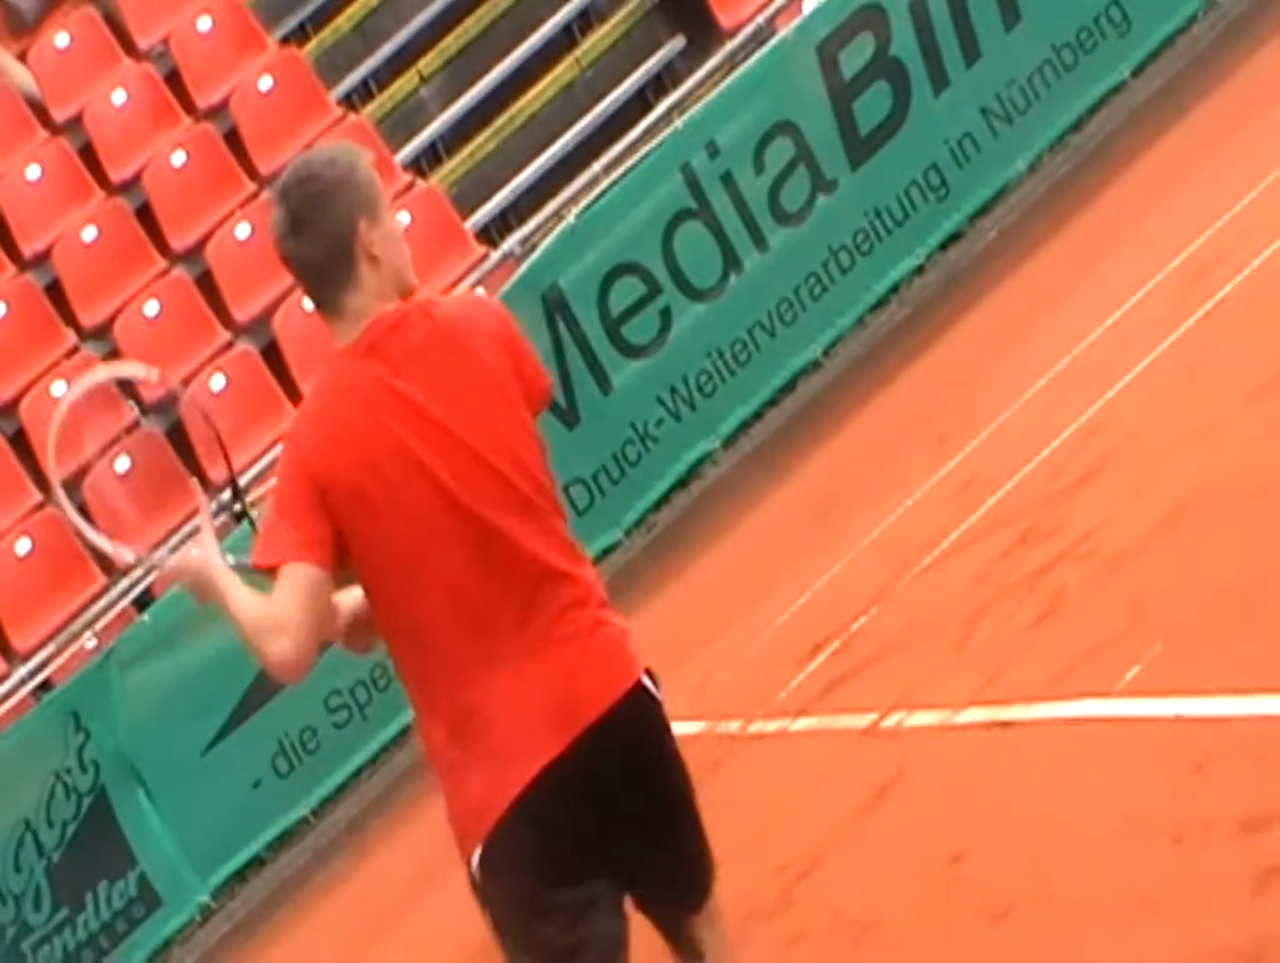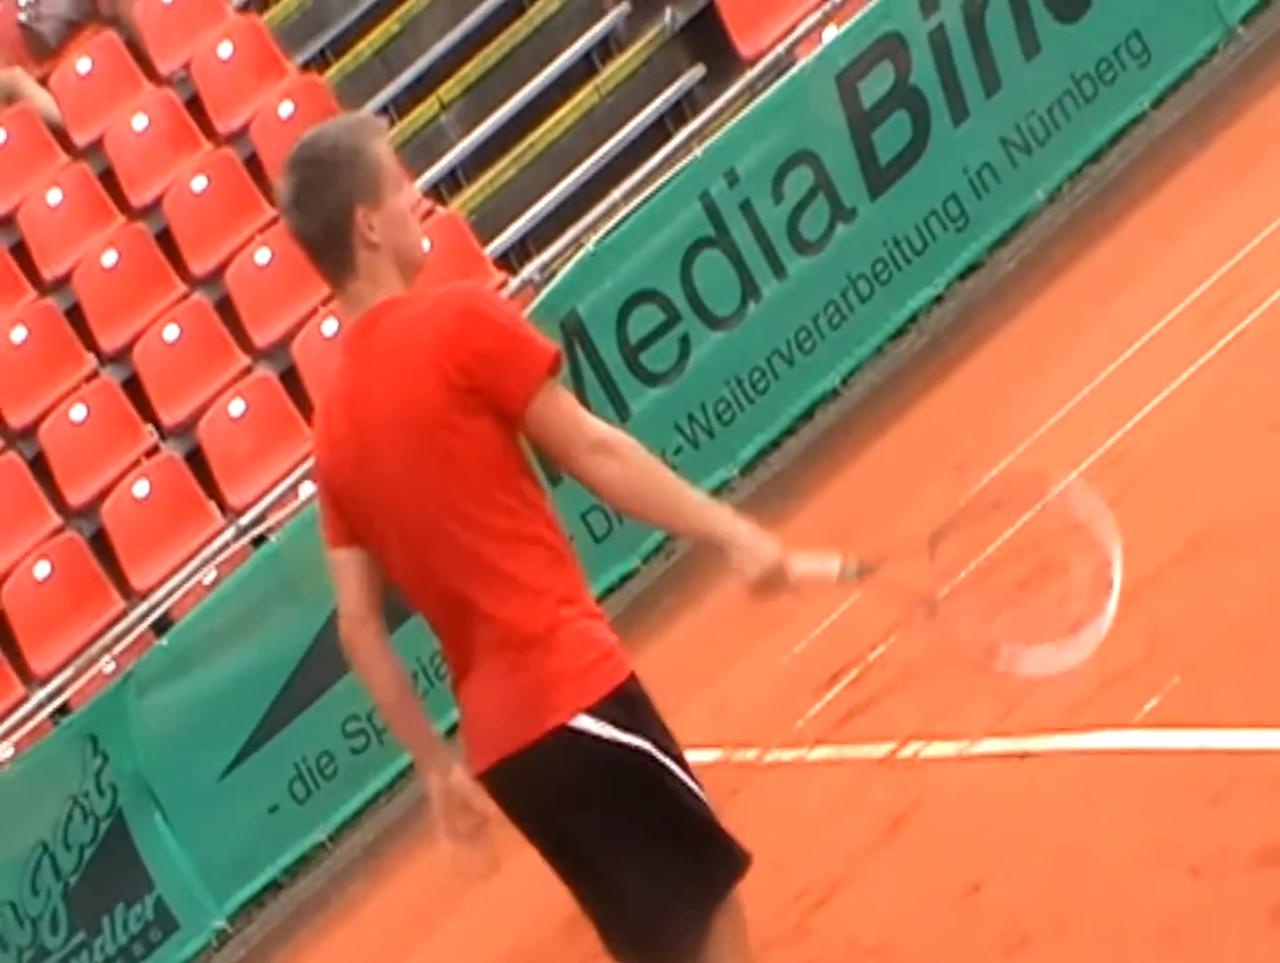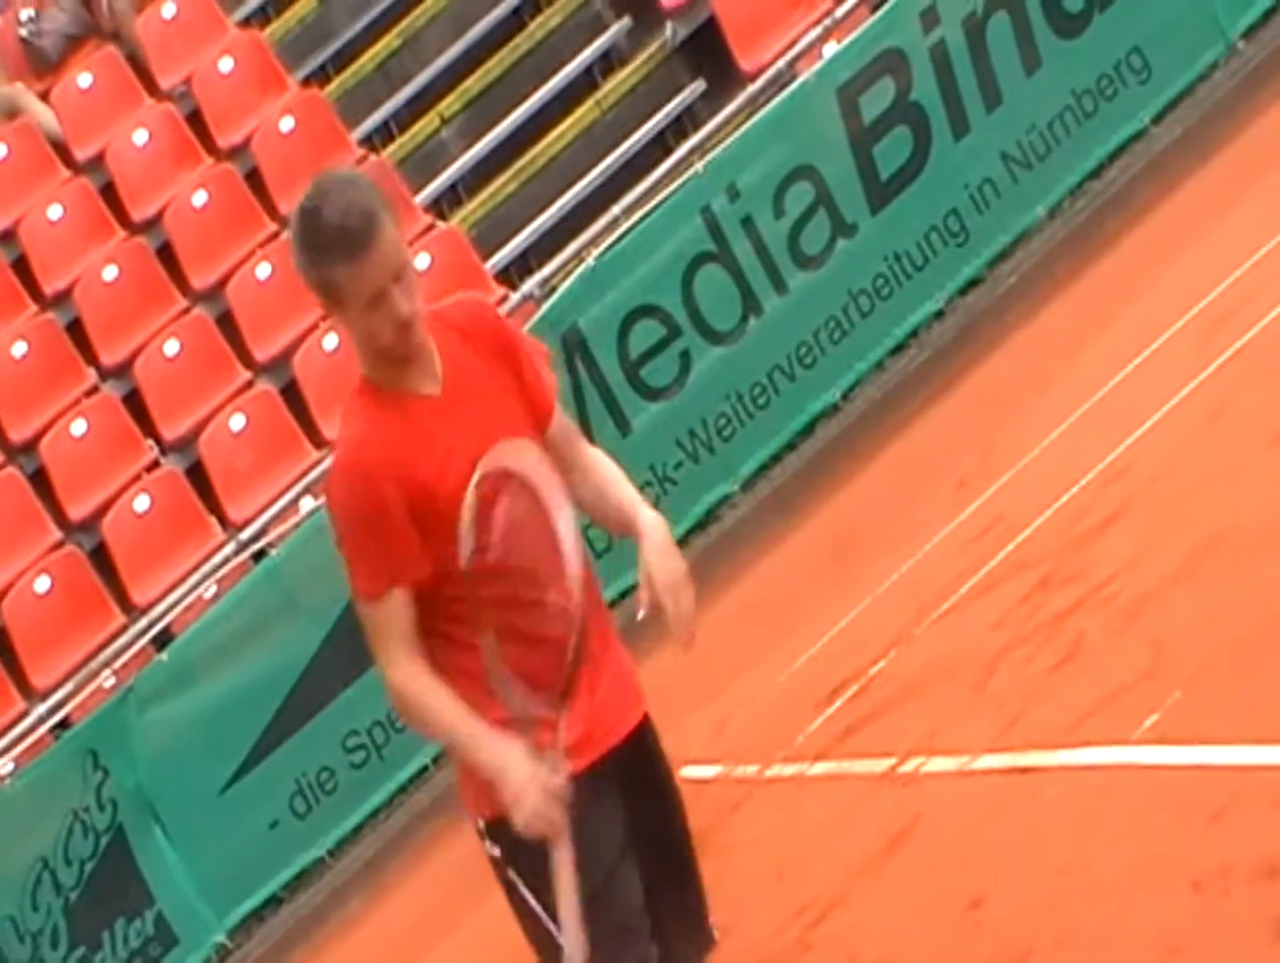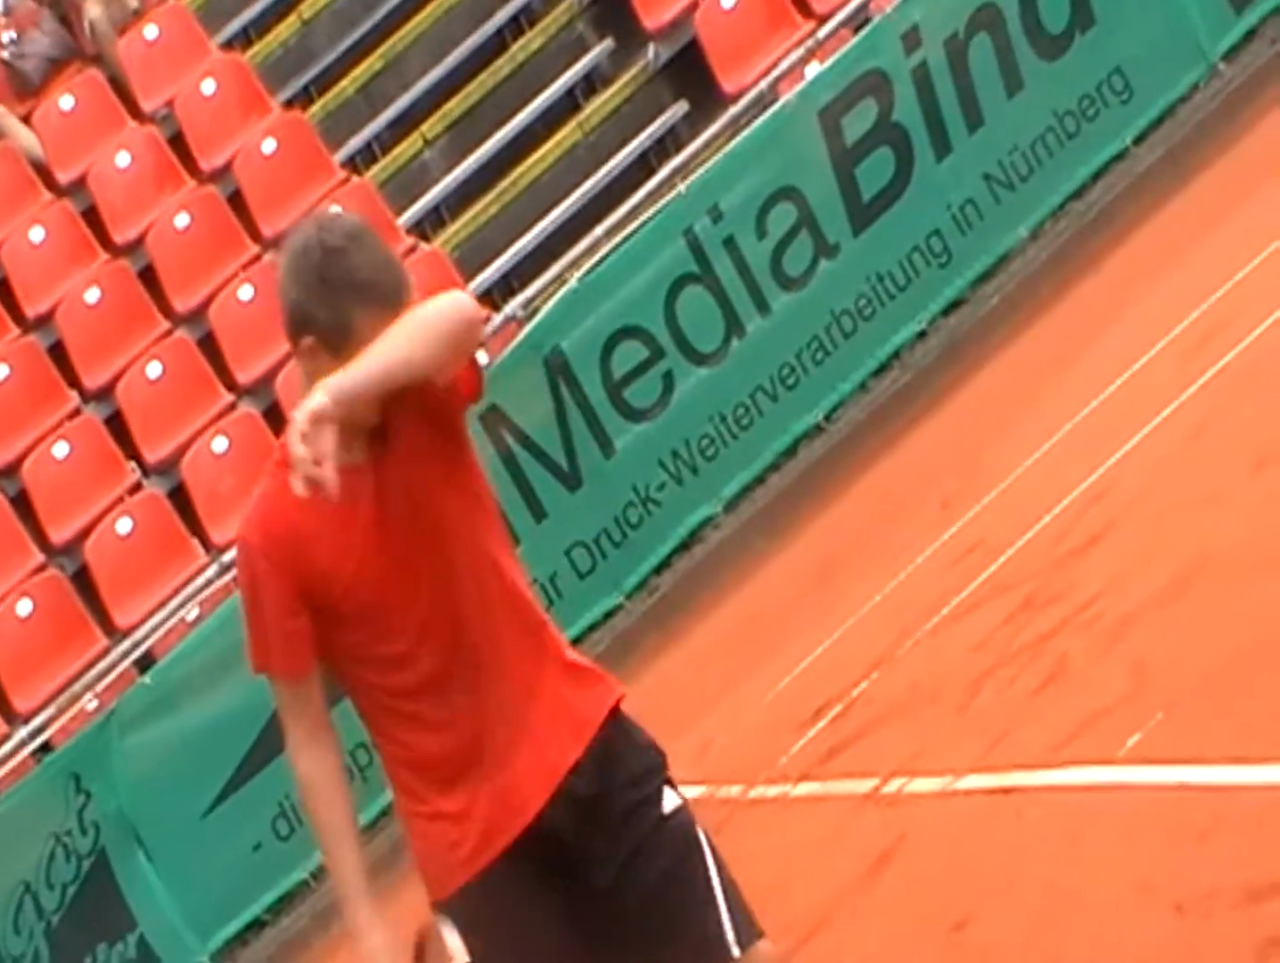
dt=0.5s
person 1, frame 1
left shoulder: (314, 442)
right shoulder: (482, 328)
left elbow: (288, 648)
left wrist: (213, 573)
left hip: (497, 768)
right hip: (607, 689)
person 1, frame 2
left shoulder: (333, 421)
right shoulder: (455, 318)
left elbow: (358, 626)
right elbow: (594, 455)
left wrist: (432, 762)
right wrist: (730, 530)
left hip: (498, 716)
right hip: (564, 689)
person 1, frame 3
left shoulder: (479, 329)
right shoulder: (367, 464)
left elbow: (575, 455)
right elbow: (402, 667)
left wrist: (649, 527)
right wrist: (503, 760)
left hip: (611, 714)
right hip: (525, 769)
person 1, frame 4
left shoulder: (421, 384)
right shoulder: (273, 534)
left elbow: (459, 317)
right elbow: (308, 737)
left wrist: (333, 399)
left hip: (577, 732)
